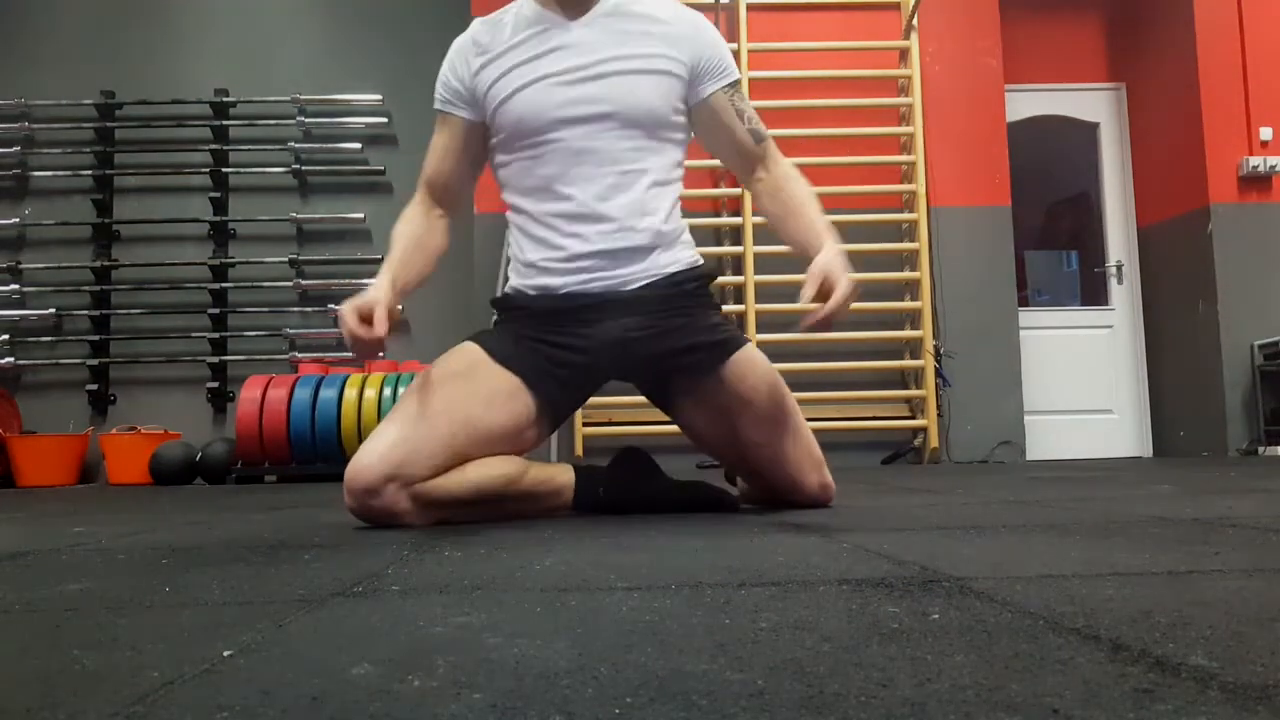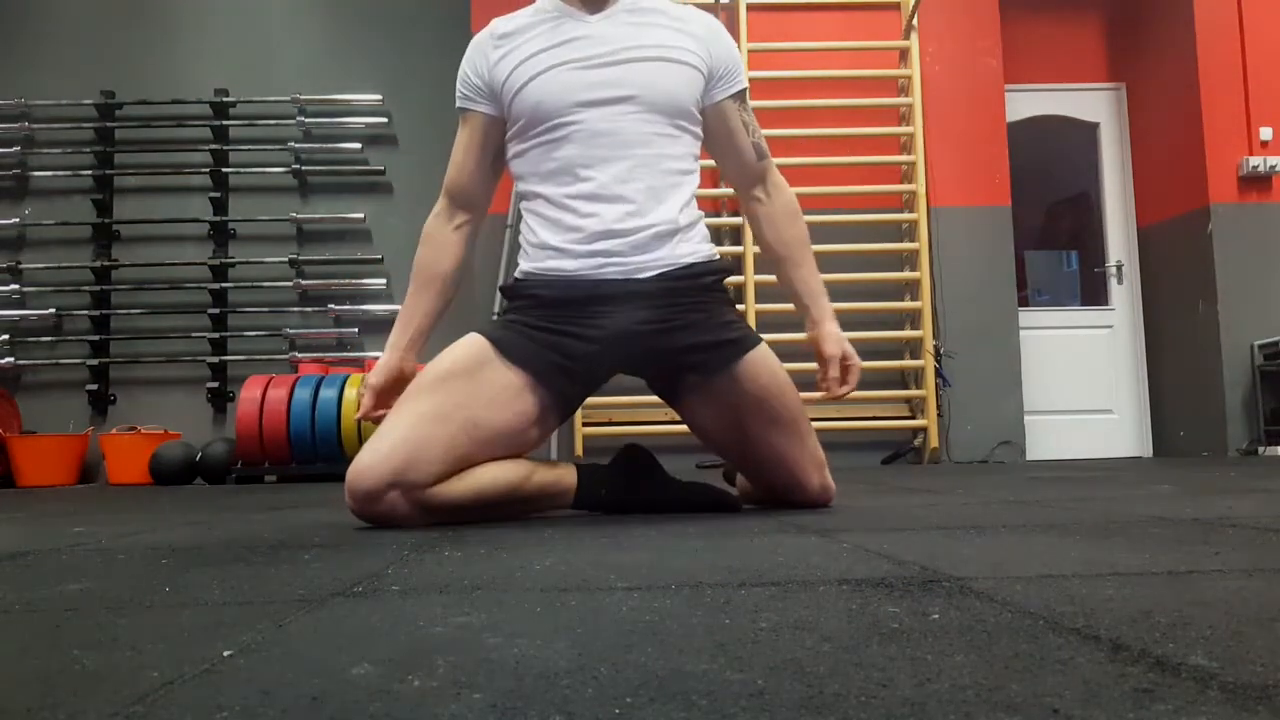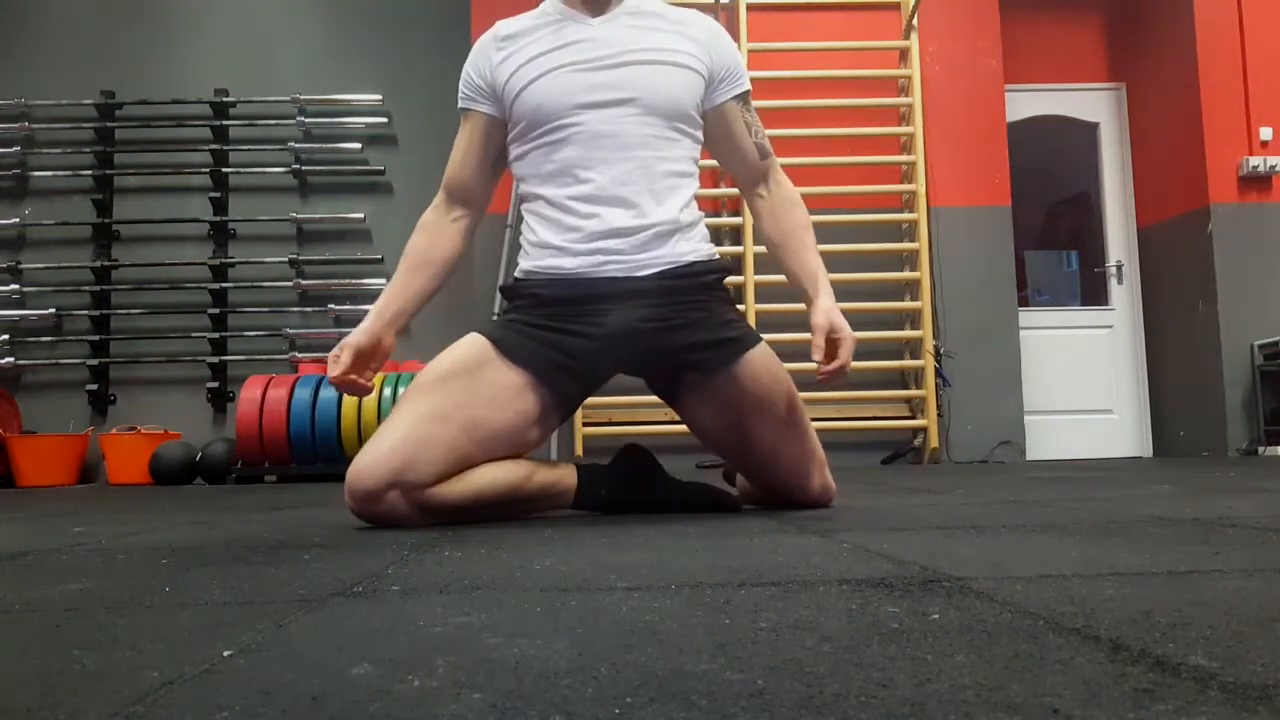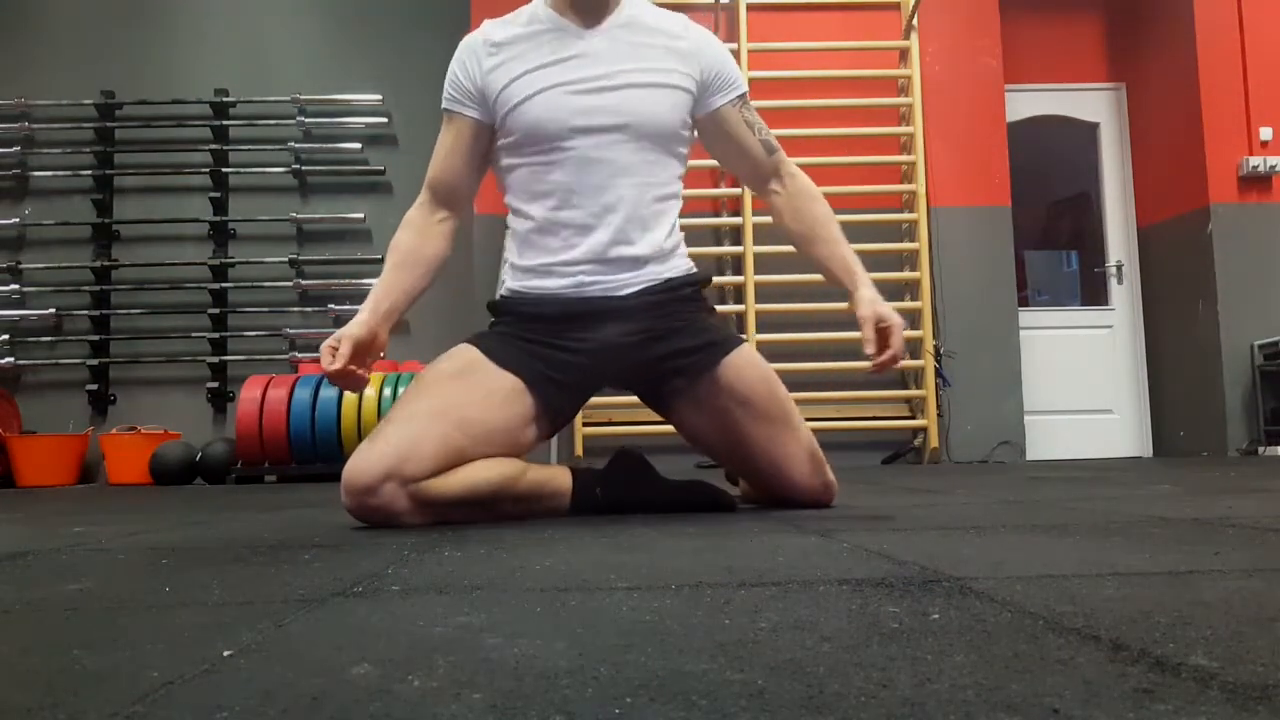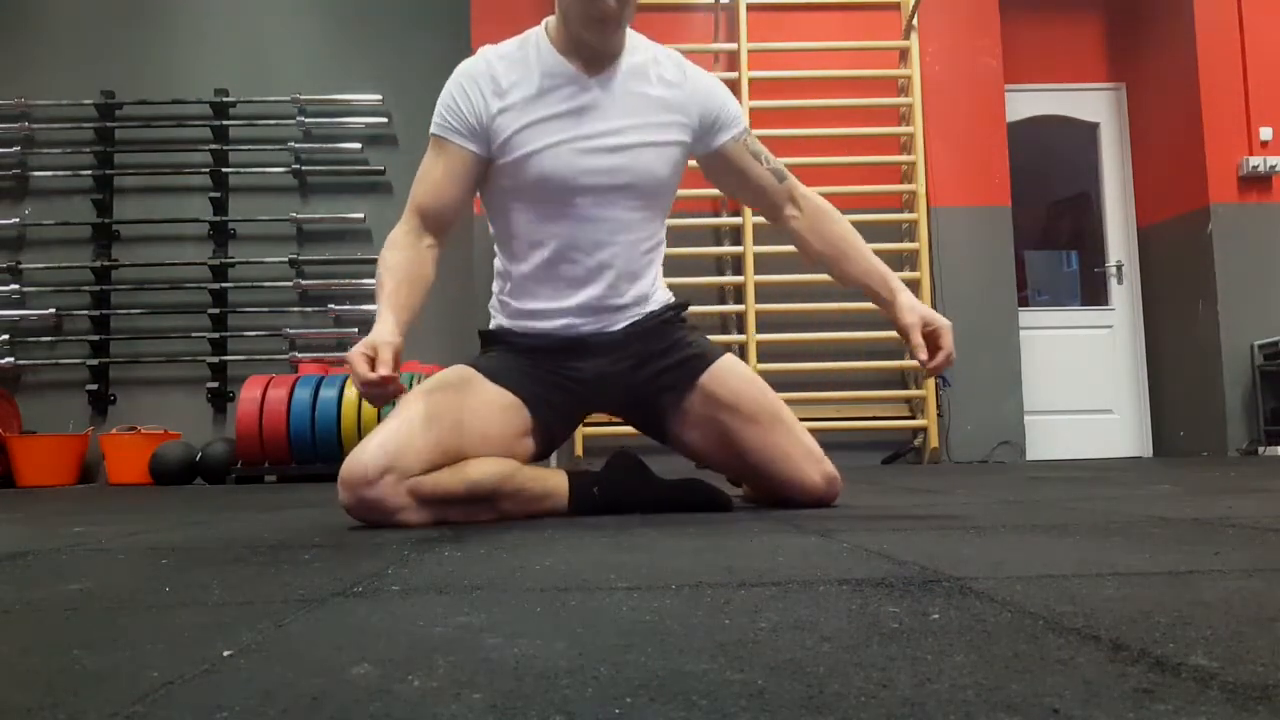
dt=0.4s
person 1, frame 1
right shoulder: (479, 49)
left elbow: (760, 167)
right elbow: (435, 205)
left wrist: (825, 248)
right wrist: (386, 286)
left hip: (667, 300)
right hip: (541, 315)
left knee: (807, 488)
right knee: (374, 488)
right ankle: (611, 490)
person 1, frame 2
right shoulder: (497, 46)
left elbow: (760, 187)
right elbow: (459, 211)
left wrist: (821, 317)
right wrist: (401, 347)
left hip: (683, 295)
right hip: (552, 304)
left knee: (807, 489)
right knee: (374, 488)
right ankle: (605, 487)
person 1, frame 3
right shoulder: (501, 48)
left elbow: (764, 184)
right elbow: (456, 207)
left wrist: (820, 294)
right wrist: (379, 322)
left hip: (684, 294)
right hip: (552, 304)
left knee: (807, 487)
right knee: (375, 488)
right ankle: (604, 486)
person 1, frame 4
right shoulder: (487, 52)
left elbow: (776, 180)
right elbow: (440, 208)
left wrist: (859, 285)
right wrist: (373, 317)
left hip: (667, 307)
right hip: (539, 321)
left knee: (808, 488)
right knee: (371, 488)
right ankle: (600, 489)
person 1, frame 5
left shoulder: (688, 88)
right shoulder: (484, 83)
left elbow: (791, 205)
right elbow: (422, 231)
left wrist: (896, 295)
right wrist: (388, 325)
left hip: (652, 337)
right hip: (530, 352)
left knee: (813, 485)
right knee: (369, 485)
right ankle: (599, 491)
